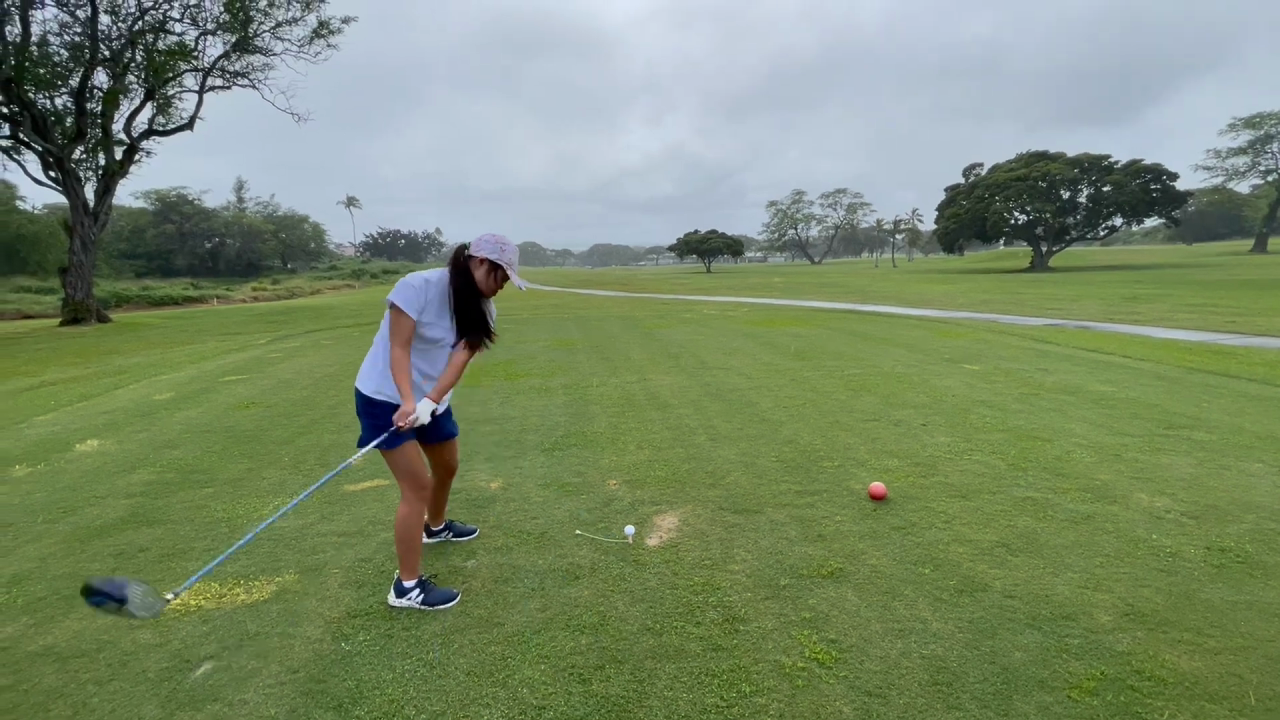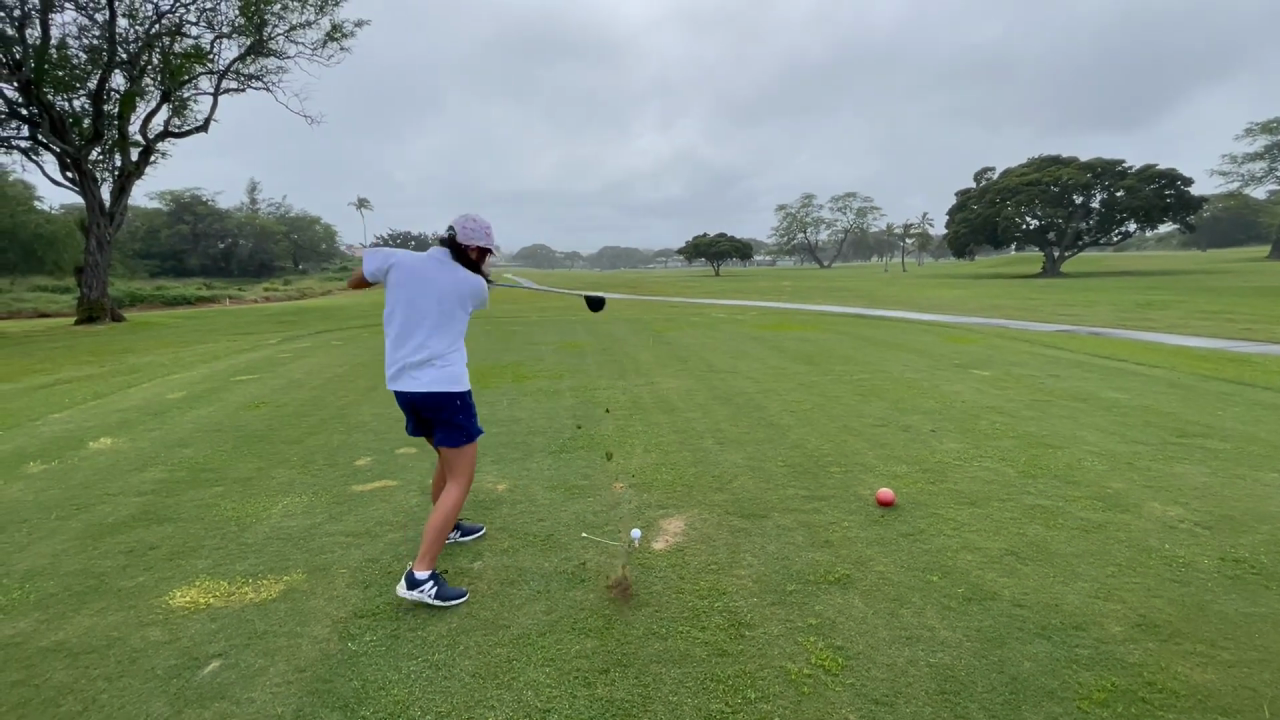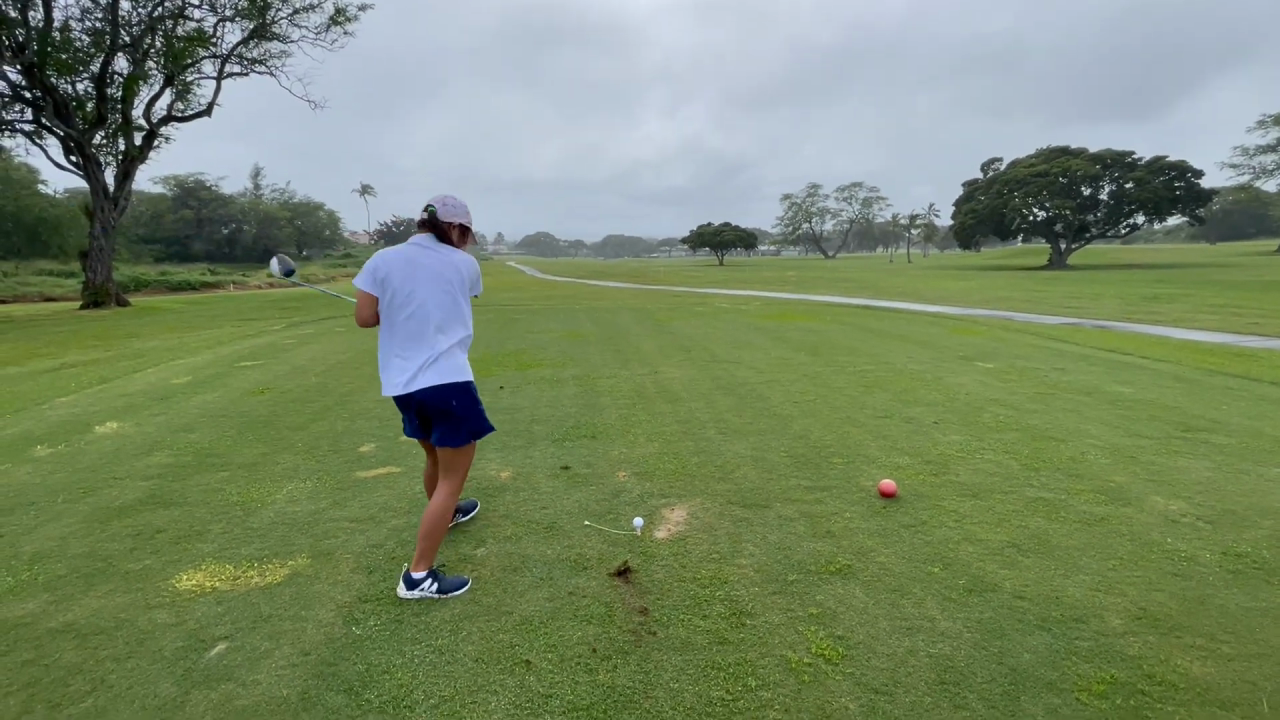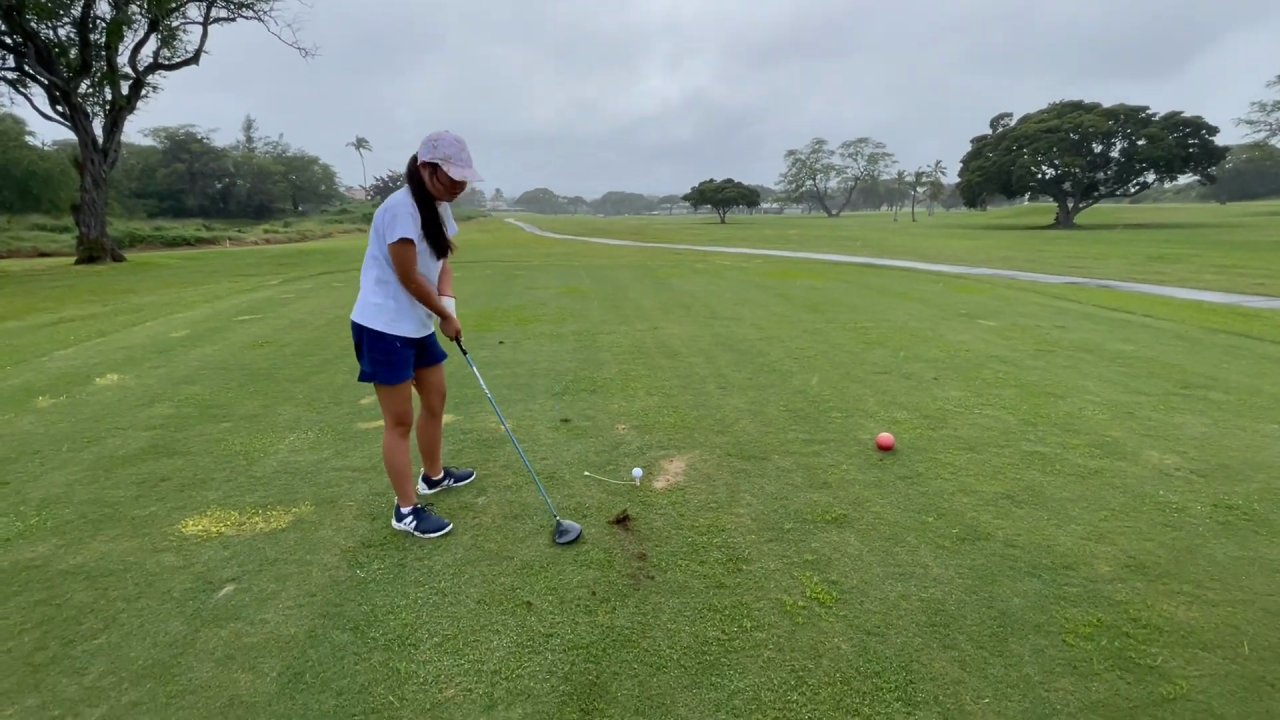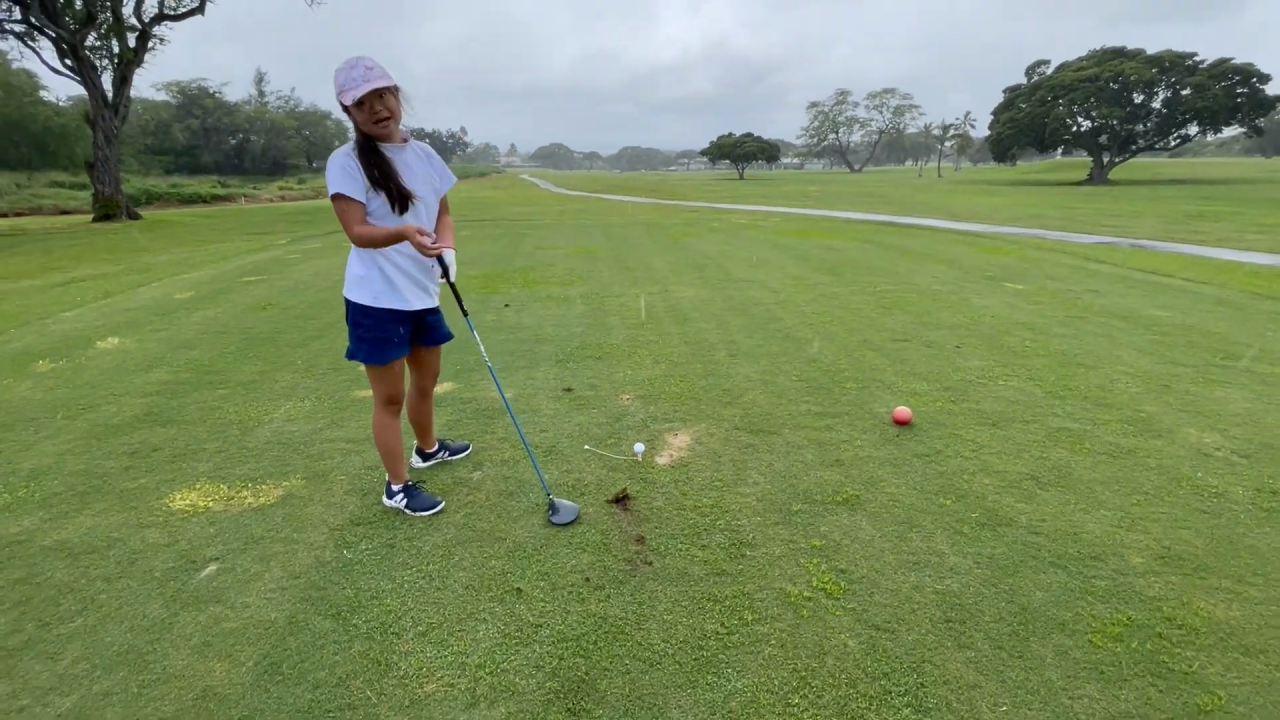
dt=1s
person 1, frame 1
left shoulder: (479, 307)
right shoulder: (419, 286)
left elbow: (461, 357)
right elbow: (398, 348)
left wrist: (429, 404)
right wrist: (407, 401)
left hip: (431, 400)
right hip: (385, 398)
left knee: (447, 467)
right knee: (417, 486)
left ankle: (436, 526)
right ankle: (407, 585)
person 1, frame 2
left shoulder: (397, 260)
right shoulder: (470, 283)
left elbow: (355, 280)
left hip: (404, 387)
right hip: (444, 392)
left knee: (447, 458)
right knee: (459, 481)
left ankle: (444, 526)
right ankle: (419, 576)
person 1, frame 3
left shoulder: (382, 260)
right shoulder: (467, 265)
left elbow: (365, 317)
left hip: (402, 386)
right hip: (450, 383)
left knee: (438, 457)
right knee: (452, 477)
left ankle: (446, 512)
right ankle: (418, 575)
person 1, frame 4
left shoulder: (436, 208)
right shoulder: (401, 209)
left elbow: (440, 262)
right elbow: (406, 277)
left wrist: (447, 302)
right wrist: (446, 317)
left hip: (417, 324)
right hip: (384, 327)
left knee: (435, 399)
right knee: (400, 421)
left ankle: (433, 475)
right ankle: (406, 509)
person 1, frame 5
left shoulder: (424, 154)
right shoulder: (346, 161)
left elbow: (443, 212)
right elbow: (357, 232)
left wrist: (447, 250)
right wrist: (404, 233)
left hip: (423, 295)
right hip: (377, 301)
left knee: (426, 382)
right knee: (391, 397)
left ankle: (428, 448)
right ankle: (398, 487)
